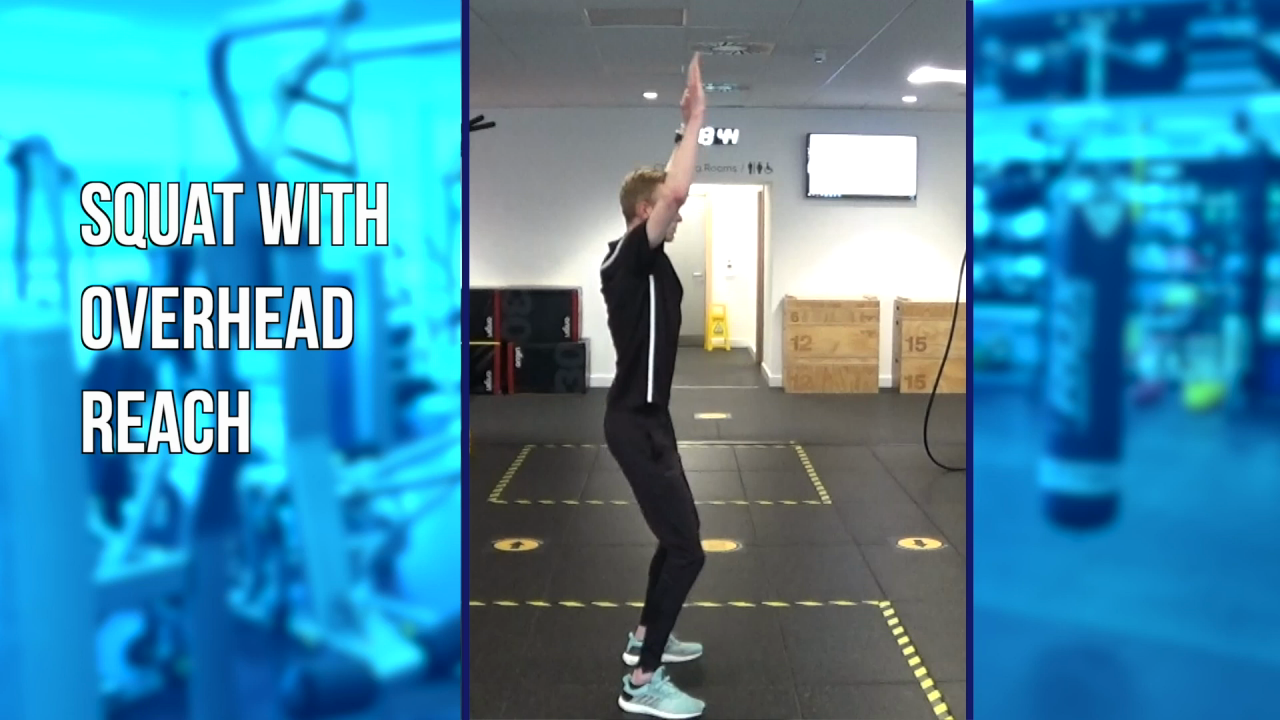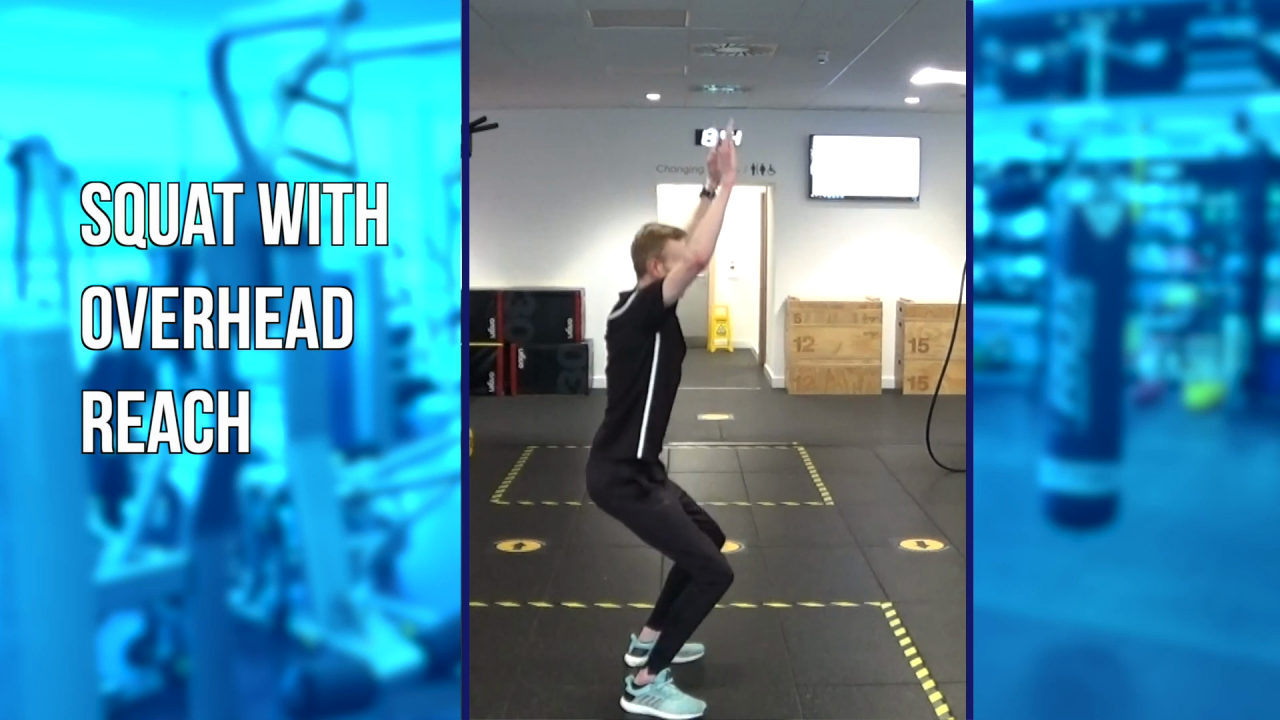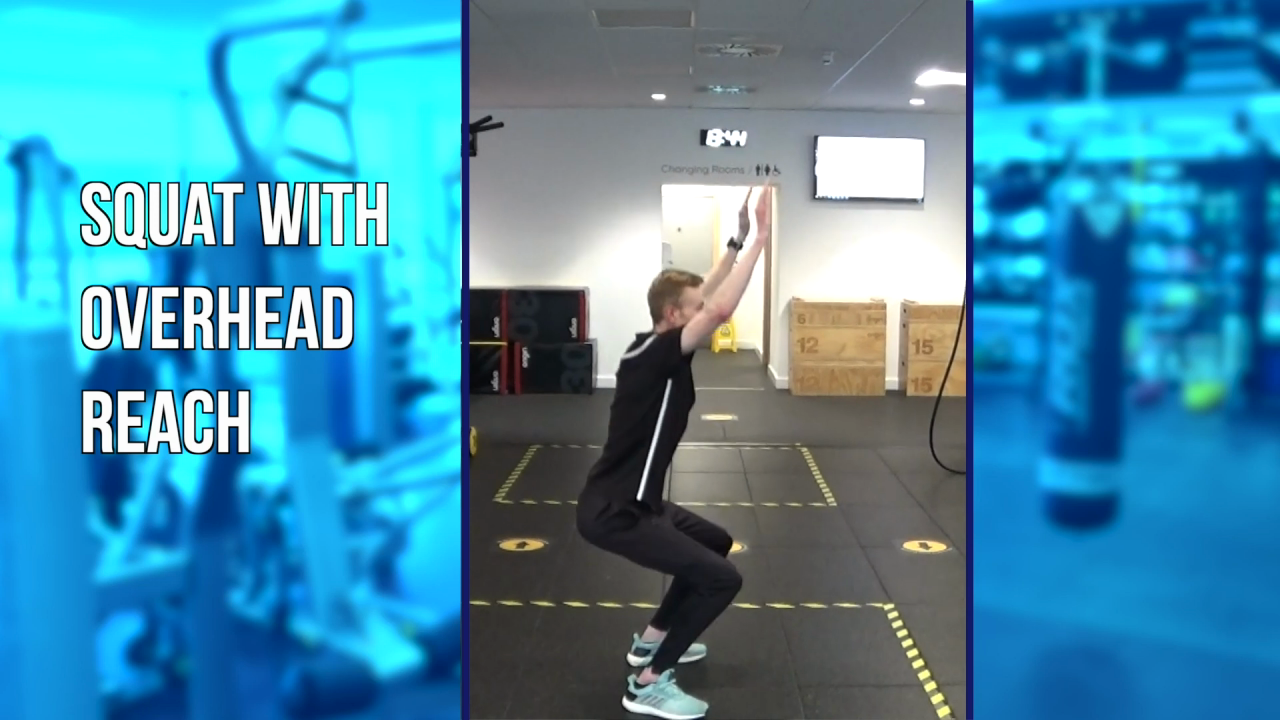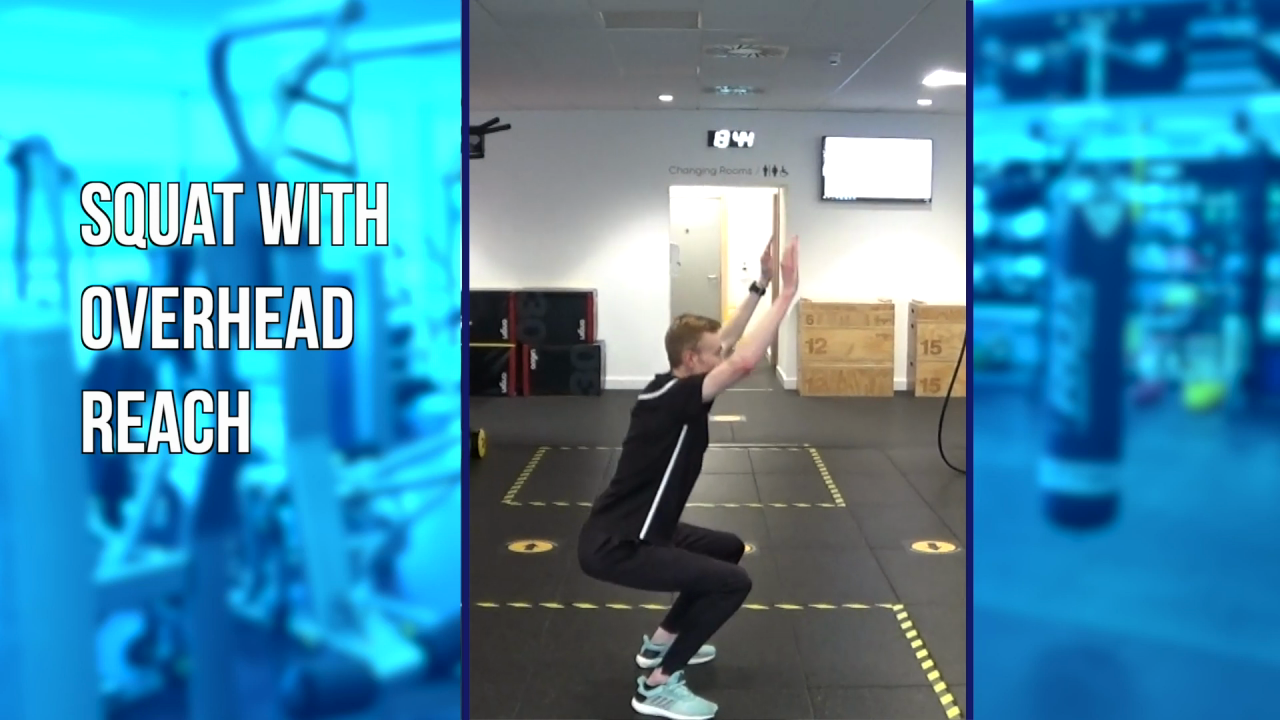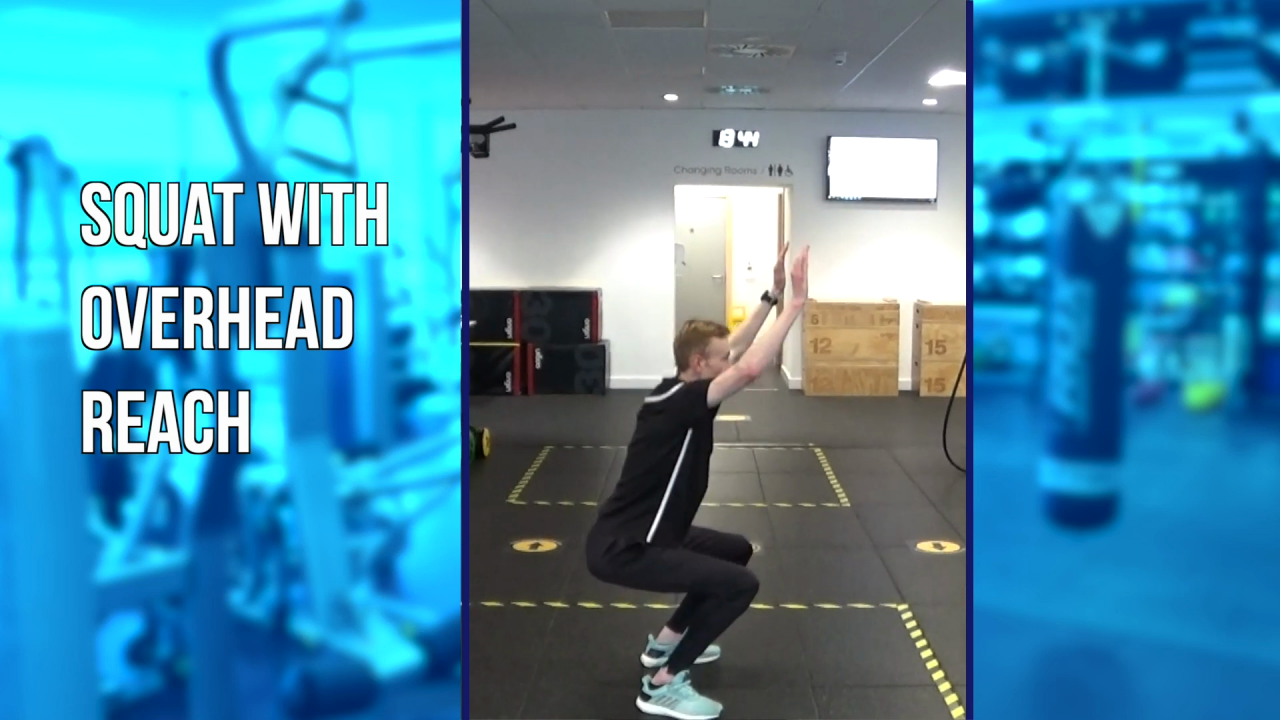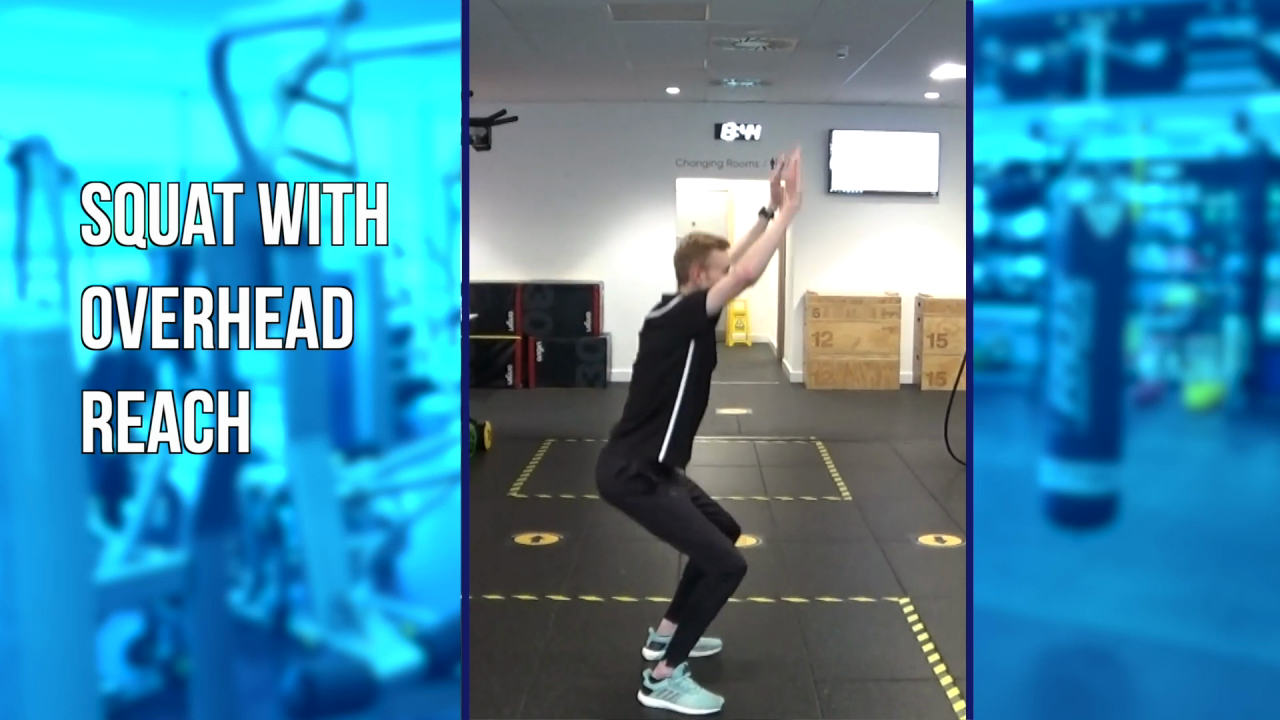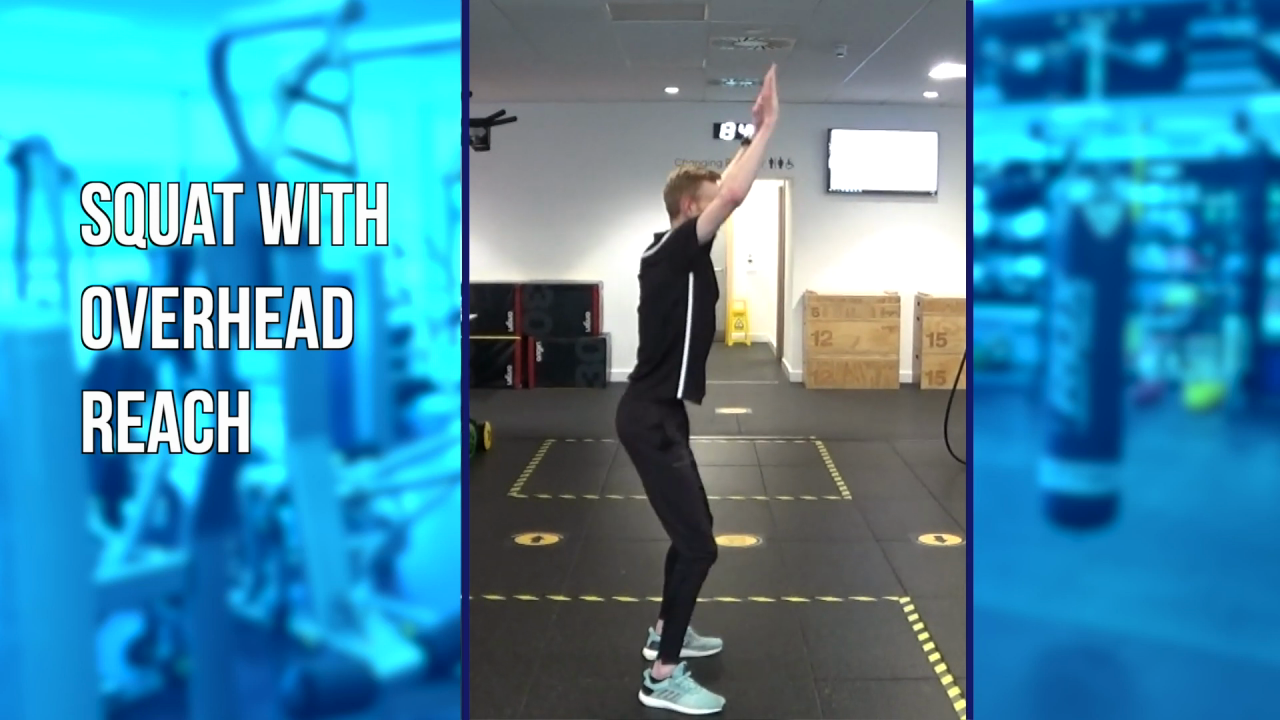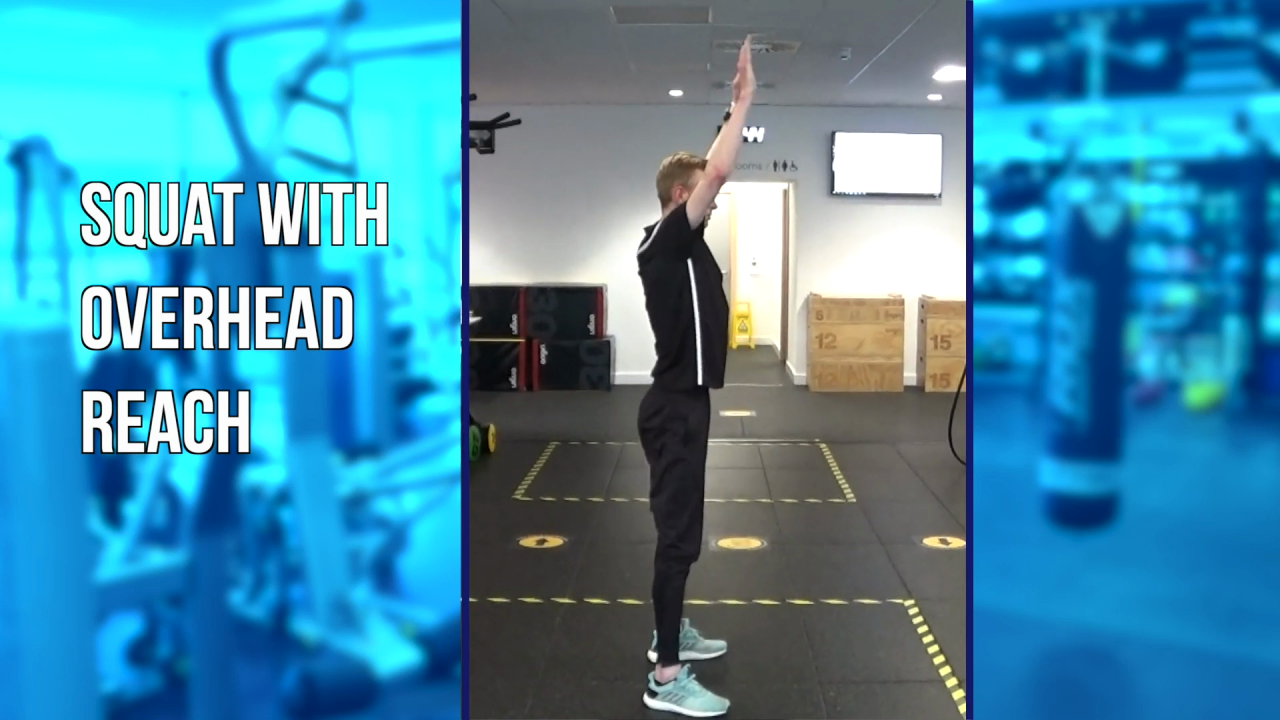
dt=0.3s
person 1, frame 1
left shoulder: (636, 257)
right shoulder: (630, 255)
left elbow: (668, 191)
right elbow: (675, 194)
left wrist: (685, 130)
right wrist: (695, 127)
left hip: (645, 418)
right hip: (637, 422)
left knee: (677, 537)
right knee: (684, 549)
left ankle: (646, 634)
person 1, frame 2
left shoulder: (643, 308)
right shoulder: (640, 310)
left elbow: (687, 250)
right elbow: (699, 257)
left wrist: (711, 188)
right wrist: (726, 187)
left hip: (636, 464)
right hip: (622, 474)
left knee: (708, 539)
right knee: (713, 572)
left ankle: (649, 638)
person 1, frame 3
left shoulder: (658, 347)
right shoulder: (656, 354)
left elbow: (709, 301)
right elbow: (720, 311)
left wrist: (739, 241)
right wrist: (761, 239)
left hip: (630, 501)
right hip: (613, 513)
left knee: (716, 542)
right knee: (722, 578)
left ankle: (652, 636)
person 1, frame 4
left shoulder: (672, 388)
right shoulder: (674, 400)
left elbow: (728, 343)
right elbow: (744, 363)
left wrist: (760, 286)
right wrist: (786, 295)
left hip: (633, 531)
right hip: (614, 546)
left knee: (729, 549)
right knee: (732, 584)
left ankle: (661, 640)
person 1, frame 5
left shoulder: (680, 393)
right shoulder: (678, 404)
left elbow: (737, 350)
right elbow: (749, 370)
left wrist: (772, 297)
right wrist: (794, 305)
left hip: (640, 533)
right hip: (621, 550)
left knee: (737, 551)
right knee: (738, 584)
left ankle: (667, 639)
person 1, frame 6
left shoulder: (683, 314)
right shoulder: (677, 317)
left elbow: (736, 264)
right elbow: (746, 273)
left wrist: (769, 210)
right wrist: (787, 211)
left hip: (651, 466)
right hip: (633, 473)
left knee: (723, 532)
right knee: (726, 564)
left ankle: (667, 629)
person 1, frame 7
left shoulder: (674, 252)
right shoulder: (672, 250)
left elbow: (724, 193)
right elbow: (733, 196)
left wrist: (753, 135)
right wrist: (765, 130)
left hip: (660, 413)
right hip: (652, 418)
left knee: (693, 530)
right knee: (695, 543)
left ankle: (668, 631)
person 1, frame 8
left shoulder: (674, 243)
right shoulder: (669, 240)
left elbow: (712, 171)
right elbow: (720, 172)
left wrist: (737, 111)
right wrist: (743, 104)
left hip: (679, 404)
right hip: (676, 409)
left knee: (682, 532)
right knee: (678, 538)
left ankle: (671, 632)
